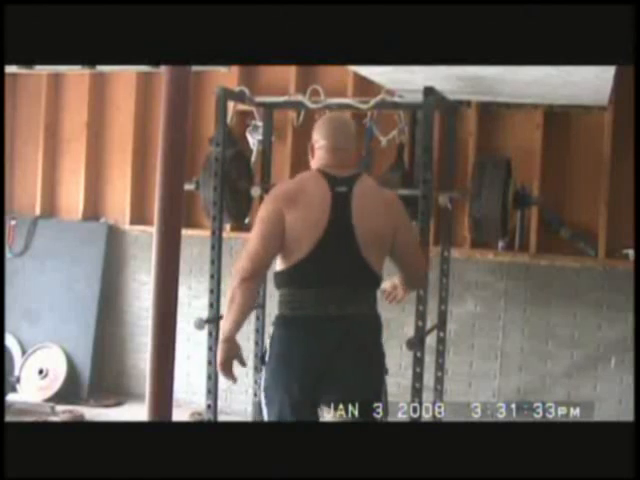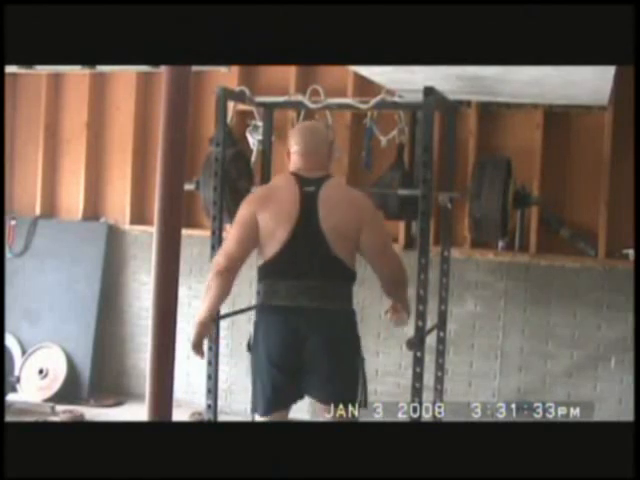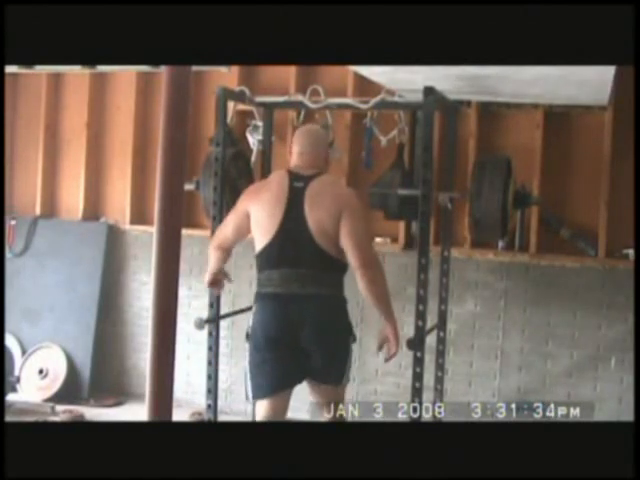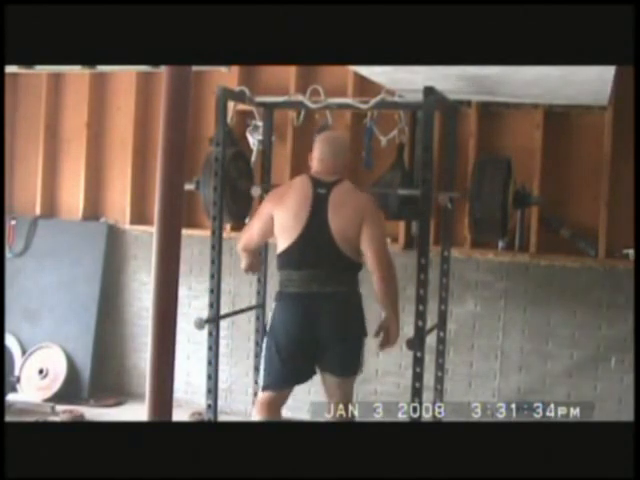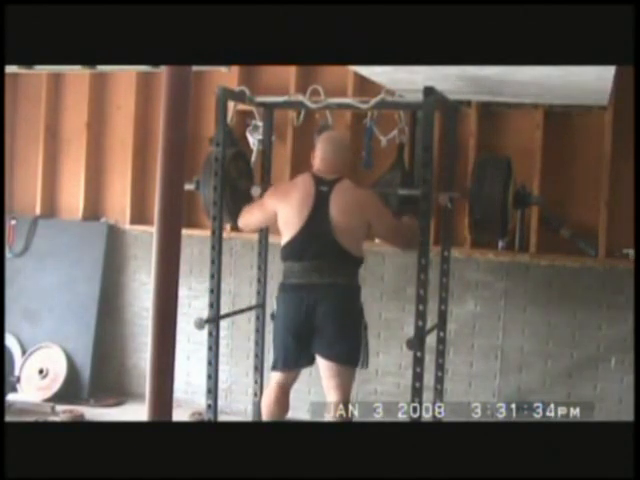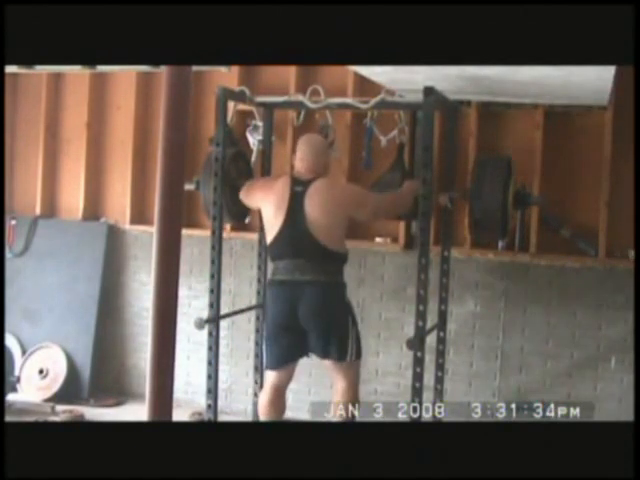
dt=0.3s
person 1, frame 1
left shoulder: (287, 196)
right shoulder: (386, 204)
left elbow: (248, 274)
right elbow: (417, 272)
left wrist: (226, 336)
right wrist: (401, 284)
left hip: (296, 337)
right hip: (358, 339)
person 1, frame 2
left shoulder: (263, 199)
right shoulder: (355, 203)
left elbow: (224, 268)
right elbow: (392, 271)
left wrist: (205, 318)
right wrist: (400, 301)
left hip: (275, 324)
right hip: (332, 325)
left knee: (270, 416)
person 1, frame 3
left shoulder: (259, 193)
right shoulder: (342, 198)
left elbow: (220, 243)
right elbow: (365, 264)
left wrist: (213, 272)
right wrist: (388, 320)
left hip: (272, 311)
right hip: (324, 312)
left knee: (268, 414)
right knee: (331, 405)
person 1, frame 4
left shoulder: (282, 196)
right shoulder: (360, 203)
left elbow: (245, 245)
right elbow: (381, 268)
left wrist: (249, 261)
right wrist: (392, 315)
left hip: (292, 307)
right hip: (340, 310)
left knee: (269, 399)
right knee: (339, 401)
person 1, frame 5
left shoulder: (285, 192)
right shoulder: (362, 200)
left elbow: (244, 221)
right elbow: (405, 239)
left wrist: (267, 210)
right wrist: (410, 224)
left hip: (294, 297)
right hip: (339, 301)
left knee: (280, 380)
right knee: (338, 396)
person 1, frame 6
left shoulder: (271, 190)
right shoulder: (339, 193)
left elbow: (245, 192)
right elbow: (390, 206)
right wrist: (411, 189)
left hip: (280, 294)
right hip: (323, 295)
left knee: (274, 382)
right knee: (346, 382)
